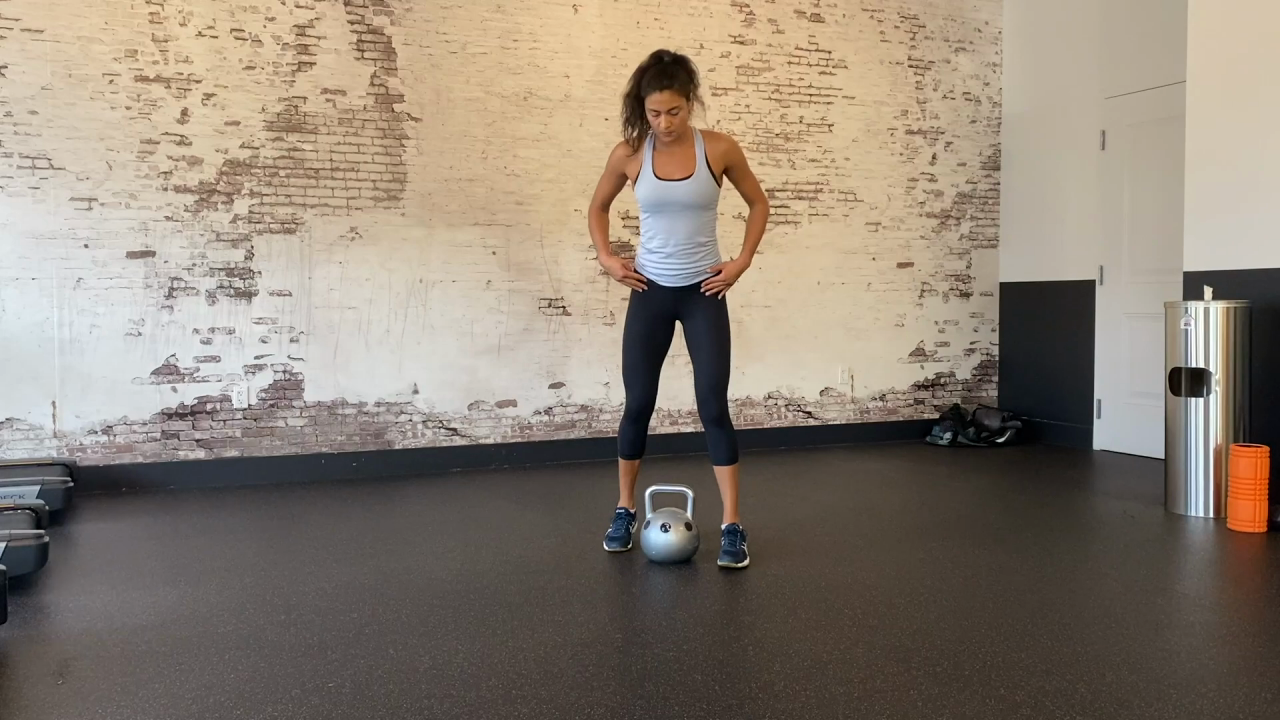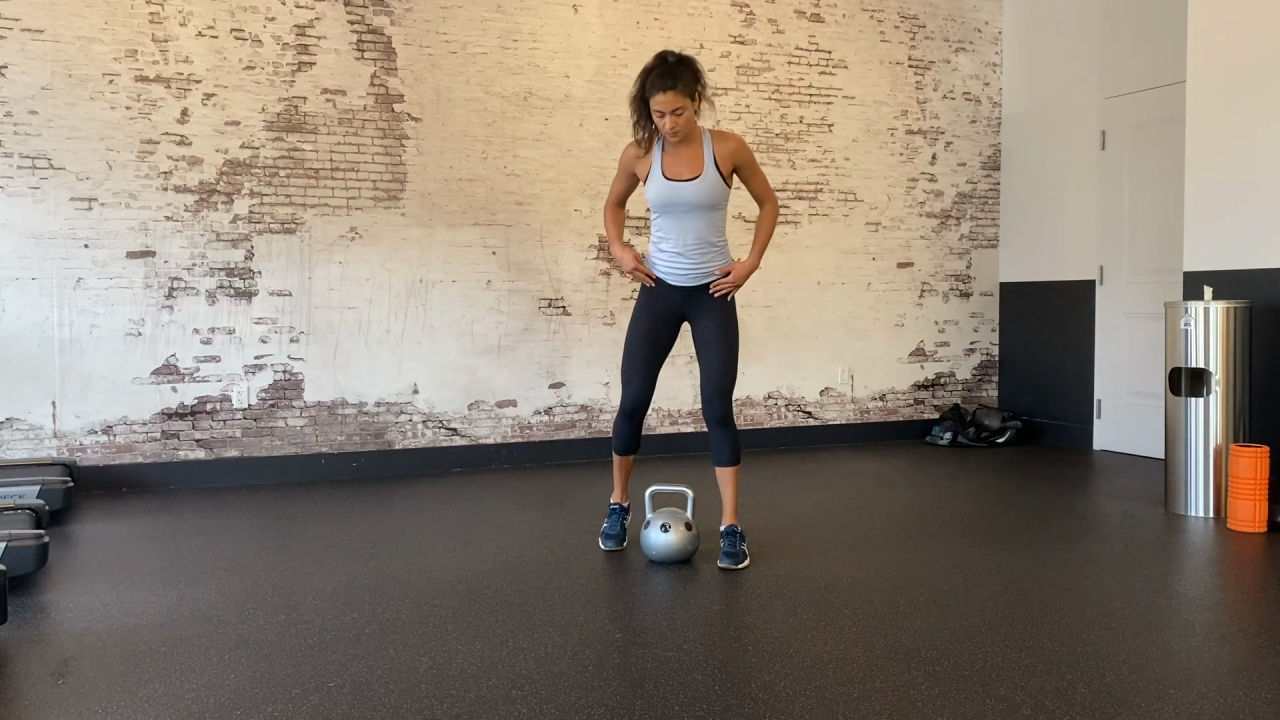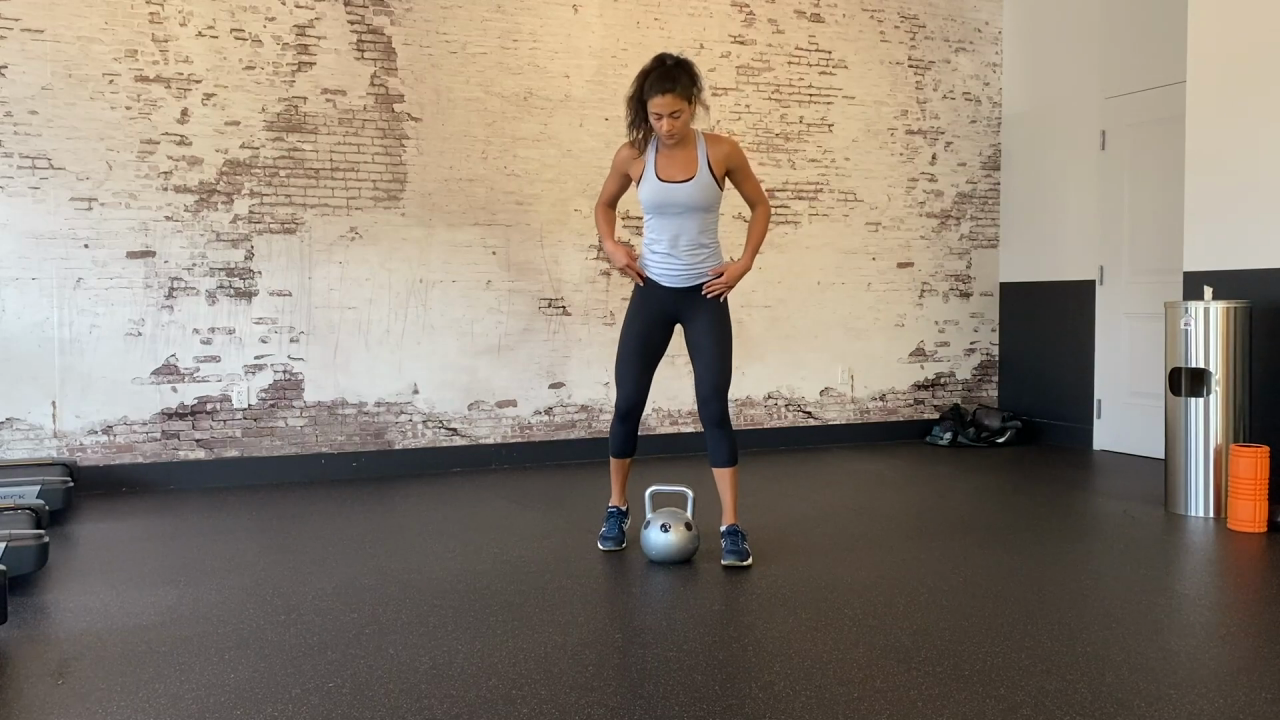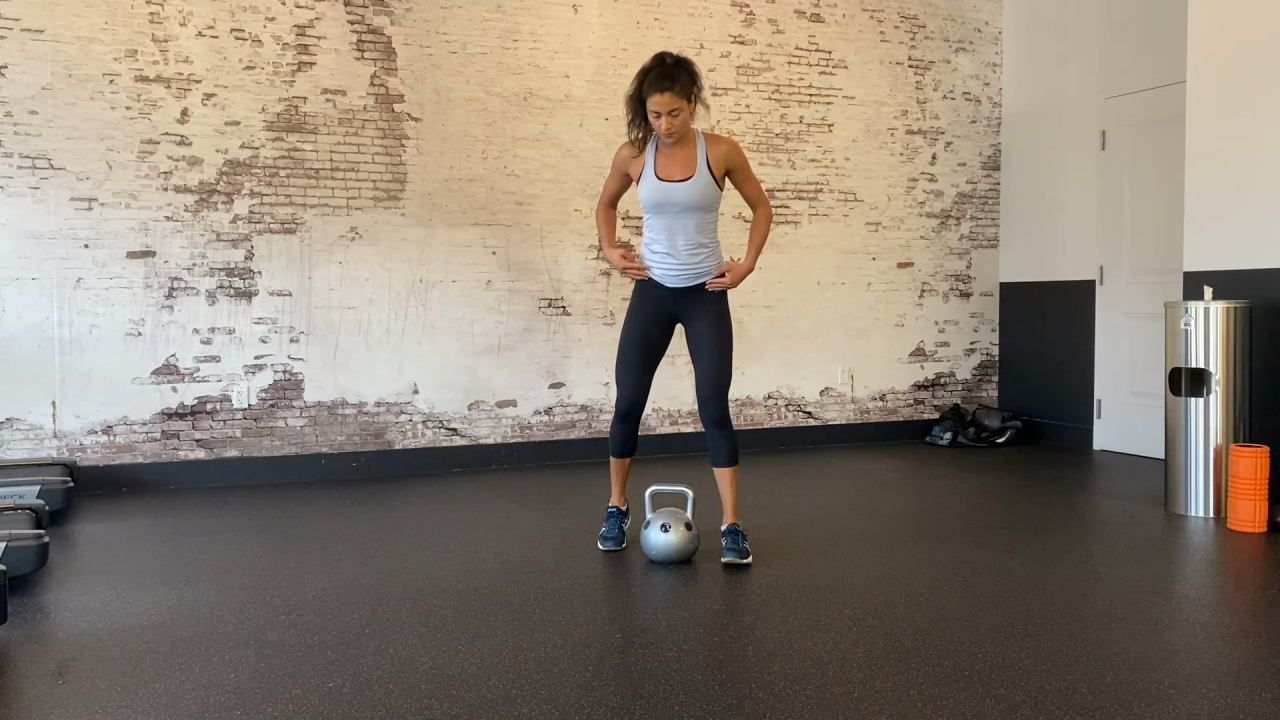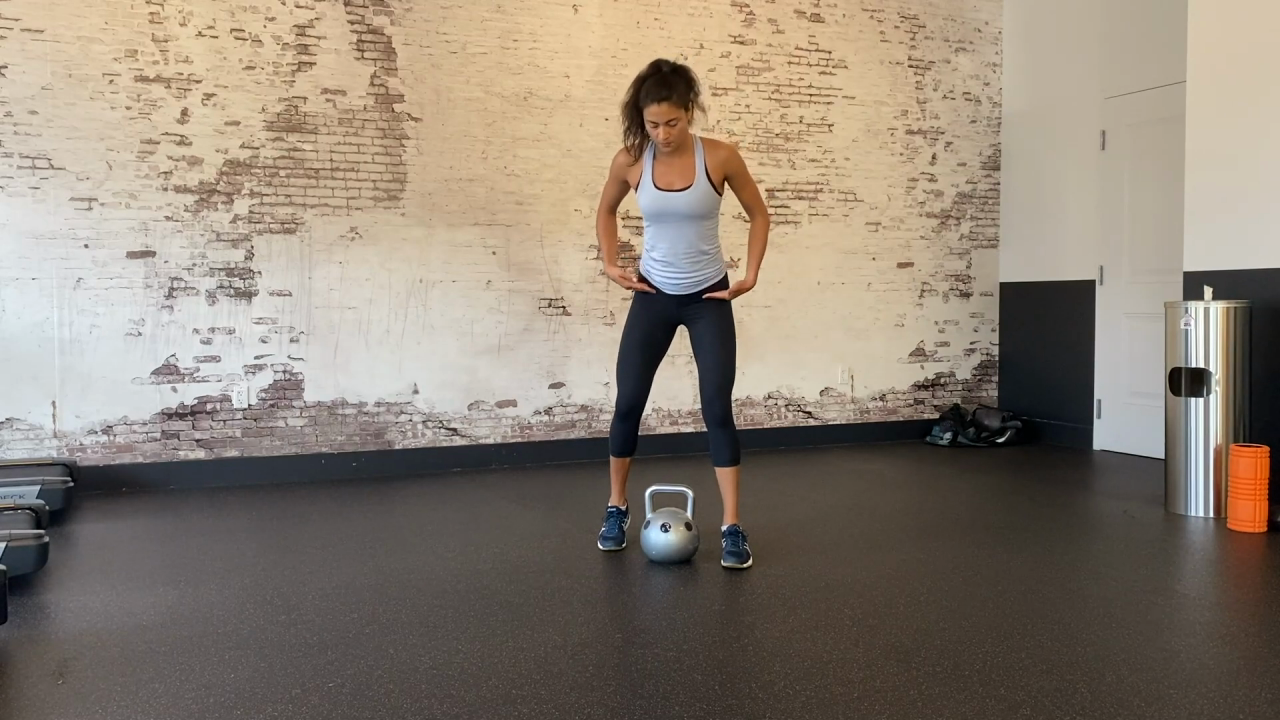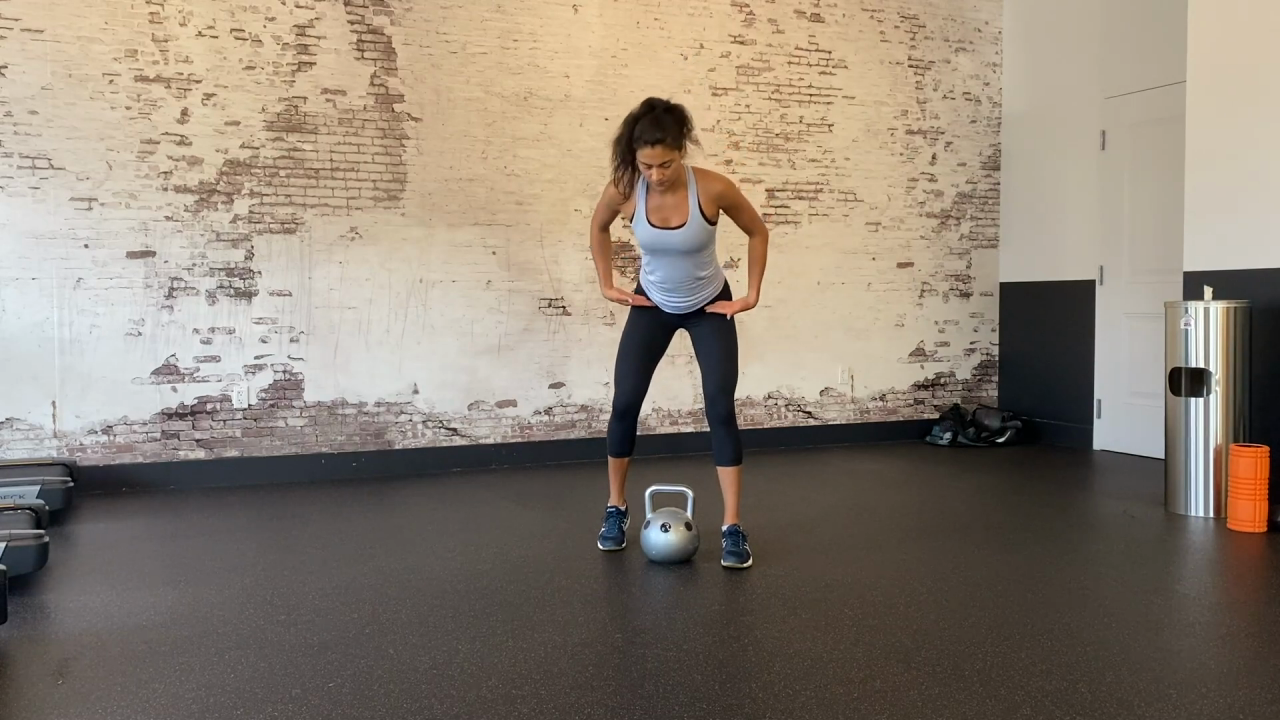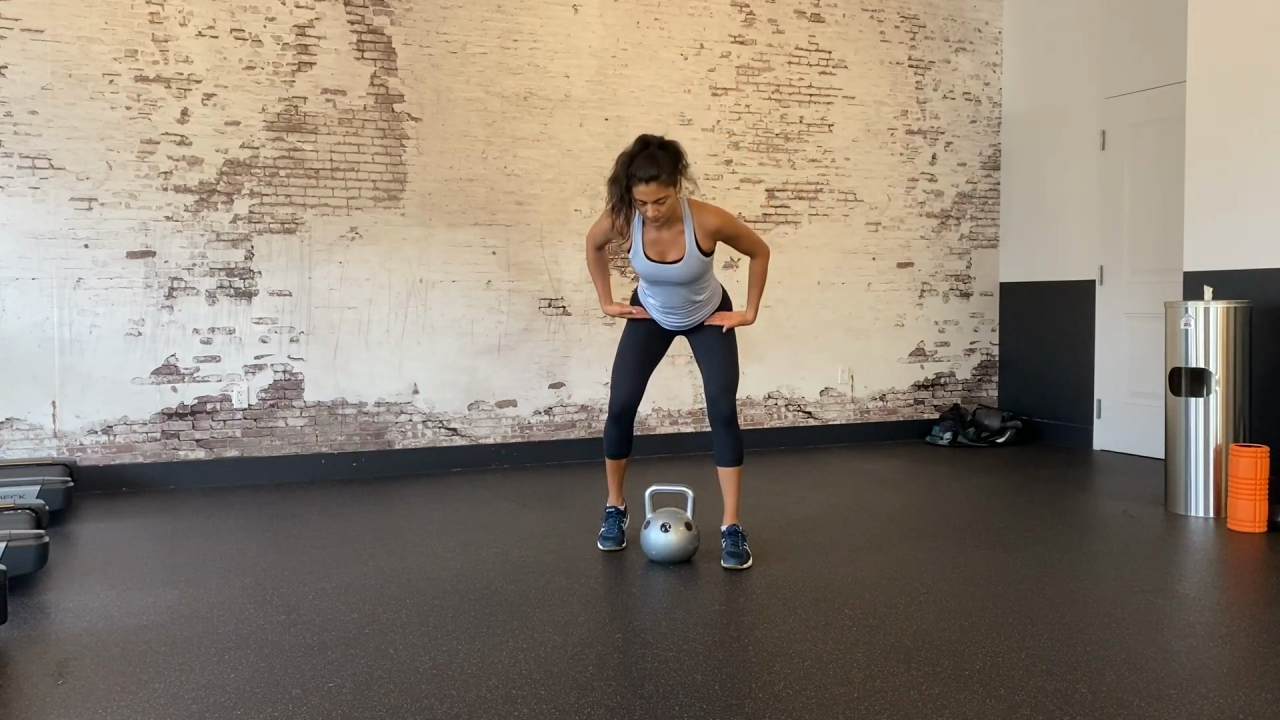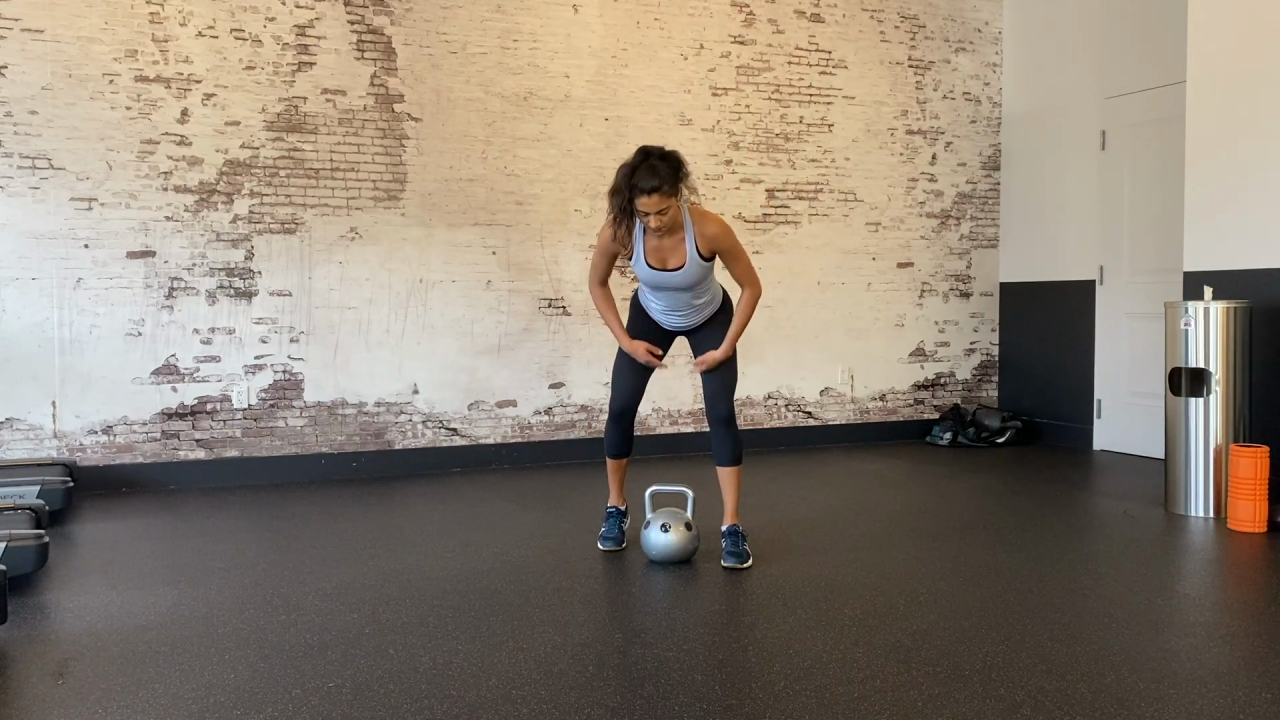
dt=0.3s
person 1, frame 1
left shoulder: (721, 149)
right shoulder: (628, 153)
left elbow: (758, 203)
right elbow: (598, 207)
left wrist: (742, 261)
right wrist: (606, 257)
left hip: (704, 292)
right hip: (650, 292)
left knee: (713, 405)
right knee: (637, 404)
left ankle: (731, 526)
right ankle: (624, 509)
person 1, frame 2
left shoulder: (729, 148)
right shoulder: (638, 154)
left elbow: (768, 202)
right elbow: (613, 205)
left wrist: (751, 261)
right wrist: (618, 250)
left hip: (713, 293)
right hip: (659, 291)
left knee: (717, 408)
right knee: (633, 400)
left ankle: (731, 527)
right ankle: (618, 503)
person 1, frame 3
left shoulder: (723, 152)
right shoulder: (631, 155)
left elbow: (760, 207)
right elbow: (604, 204)
left wrist: (744, 263)
right wrist: (611, 246)
left hip: (705, 295)
right hip: (652, 292)
left knee: (714, 408)
right knee: (627, 403)
left ankle: (731, 527)
right ankle: (617, 508)
person 1, frame 4
left shoulder: (722, 151)
right shoulder: (631, 155)
left elbow: (761, 208)
right elbow: (605, 205)
left wrist: (748, 263)
right wrist: (610, 250)
left hip: (706, 294)
right hip: (651, 292)
left knee: (714, 408)
right knee: (628, 403)
left ankle: (732, 526)
right ankle: (616, 508)
person 1, frame 5
left shoulder: (720, 157)
right shoulder: (629, 160)
left elbow: (759, 214)
right elbow: (606, 210)
left wrist: (750, 275)
right wrist: (610, 263)
left hip: (709, 297)
right hip: (653, 296)
left knee: (717, 408)
right knee: (628, 402)
left ankle: (732, 527)
right ankle: (616, 508)
person 1, frame 6
left shoulder: (713, 188)
right shoulder: (623, 190)
left elbow: (758, 233)
right elbow: (599, 229)
left wrist: (752, 294)
right wrist: (607, 284)
left hip: (709, 308)
right hip: (652, 305)
left knee: (720, 409)
right knee: (625, 402)
left ankle: (733, 527)
right ankle: (616, 508)
person 1, frame 7
left shoulder: (709, 220)
right shoulder: (618, 221)
left elbow: (760, 252)
right elbow: (593, 247)
left wrist: (750, 311)
right wrist: (606, 301)
left hip: (708, 318)
right hip: (650, 316)
left knee: (722, 410)
right knee: (620, 407)
left ankle: (732, 527)
right ankle: (615, 508)
person 1, frame 8
left shoulder: (711, 229)
right shoulder: (619, 232)
left elbow: (751, 286)
right elbow: (597, 284)
left wrist: (726, 348)
right wrist: (625, 341)
left hip: (709, 318)
right hip: (650, 318)
left knee: (720, 410)
right knee: (621, 406)
left ankle: (732, 526)
right ankle: (616, 508)
